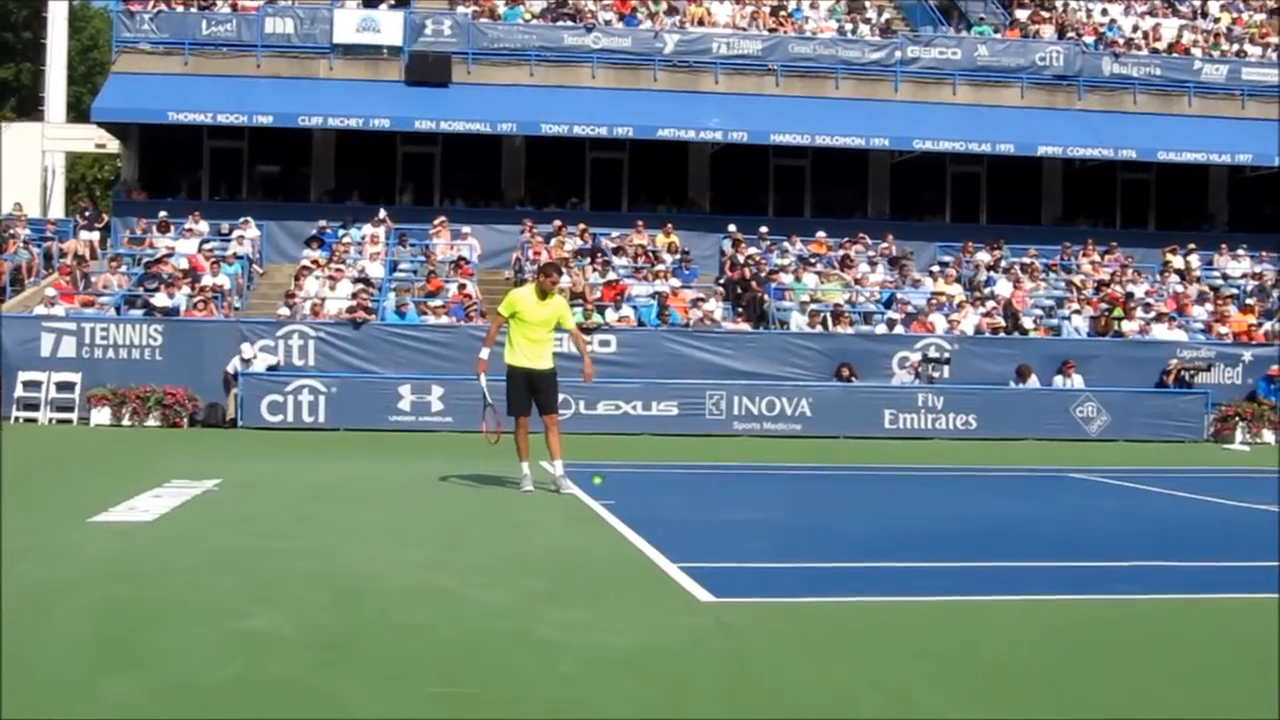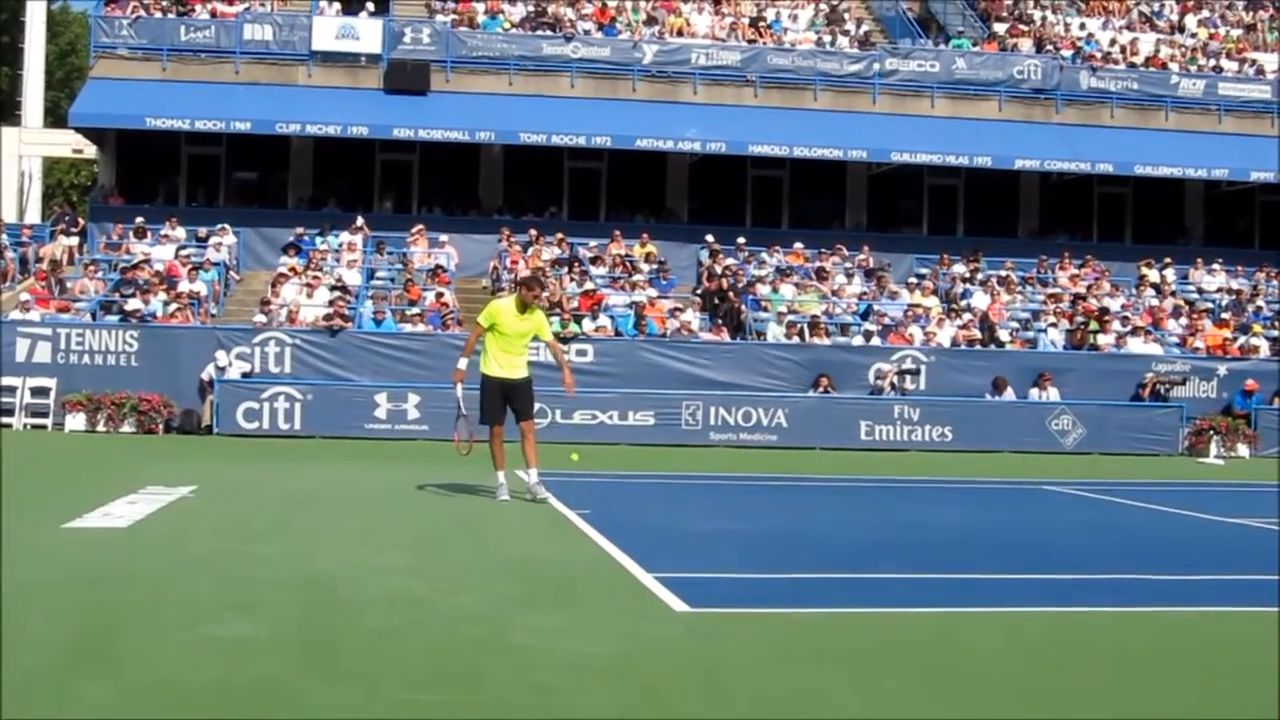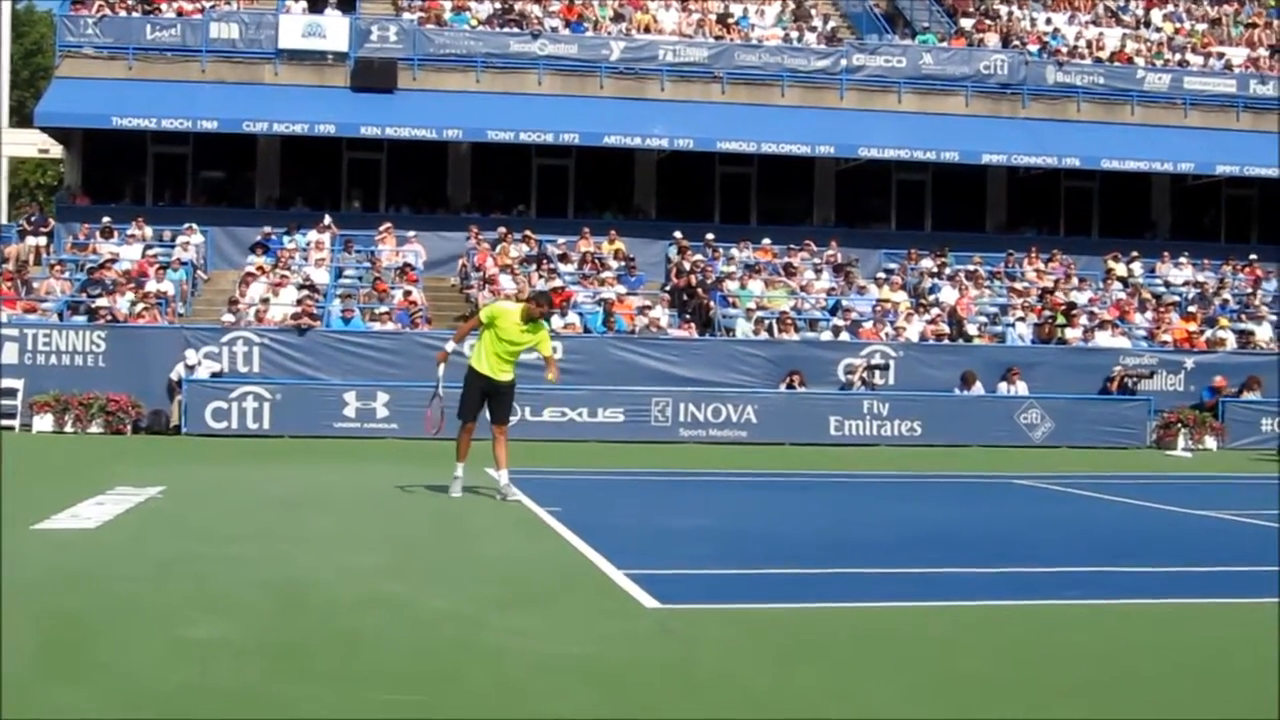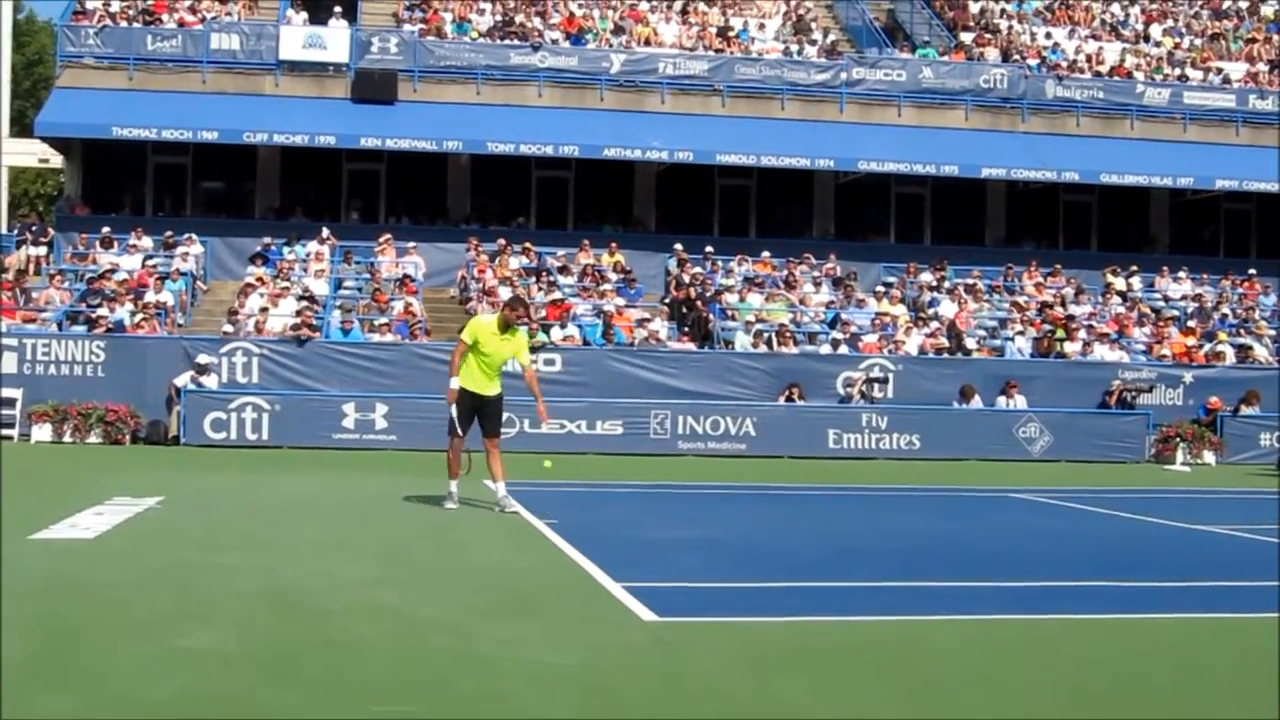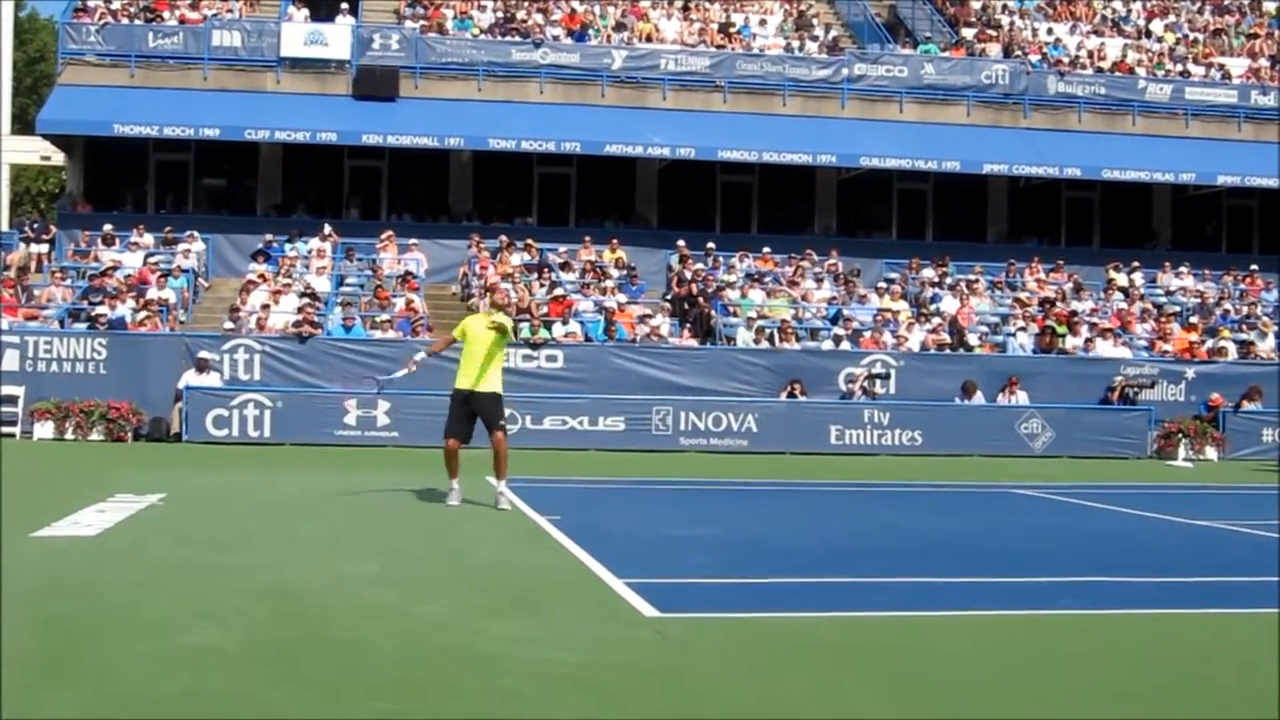
dt=1s
person 1, frame 1
left shoulder: (560, 303)
right shoulder: (517, 296)
left elbow: (574, 332)
right elbow: (495, 325)
left wrist: (586, 359)
right wrist: (483, 356)
left hip: (545, 369)
right hip: (518, 368)
left knee: (552, 420)
right knee: (522, 422)
left ankle: (559, 474)
right ankle: (525, 473)
person 1, frame 2
left shoulder: (538, 315)
right shoulder: (497, 307)
left elbow: (552, 344)
right elbow: (475, 335)
left wrist: (565, 369)
right wrist: (461, 366)
left hip: (520, 378)
right hip: (493, 377)
left knee: (527, 429)
right knee: (496, 431)
left ankle: (533, 482)
right ankle: (501, 482)
person 1, frame 3
left shoulder: (540, 331)
right shoulder: (500, 309)
left elbow: (549, 358)
right elbow: (470, 325)
left wrist: (552, 369)
right wrist: (448, 349)
left hip: (504, 380)
right hip: (478, 373)
left knee: (500, 431)
right knee: (468, 425)
left ankle: (504, 483)
right ankle: (458, 475)
person 1, frame 4
left shoulder: (519, 338)
right shoulder: (479, 323)
left elbow: (528, 371)
right elbow: (458, 353)
left wrist: (539, 402)
right wrist: (453, 384)
left hip: (492, 394)
right hip: (466, 390)
left knee: (493, 444)
right knee: (457, 441)
left ankle: (502, 495)
right ankle: (452, 491)
person 1, frame 5
left shoulder: (505, 321)
right shoulder: (472, 320)
left elbow: (501, 328)
right elbow: (447, 340)
left wrist: (498, 325)
right wrist: (421, 355)
left hip: (489, 391)
right hip: (462, 390)
left knee: (499, 440)
right knee: (451, 444)
left ankle: (500, 490)
right ankle: (454, 487)
